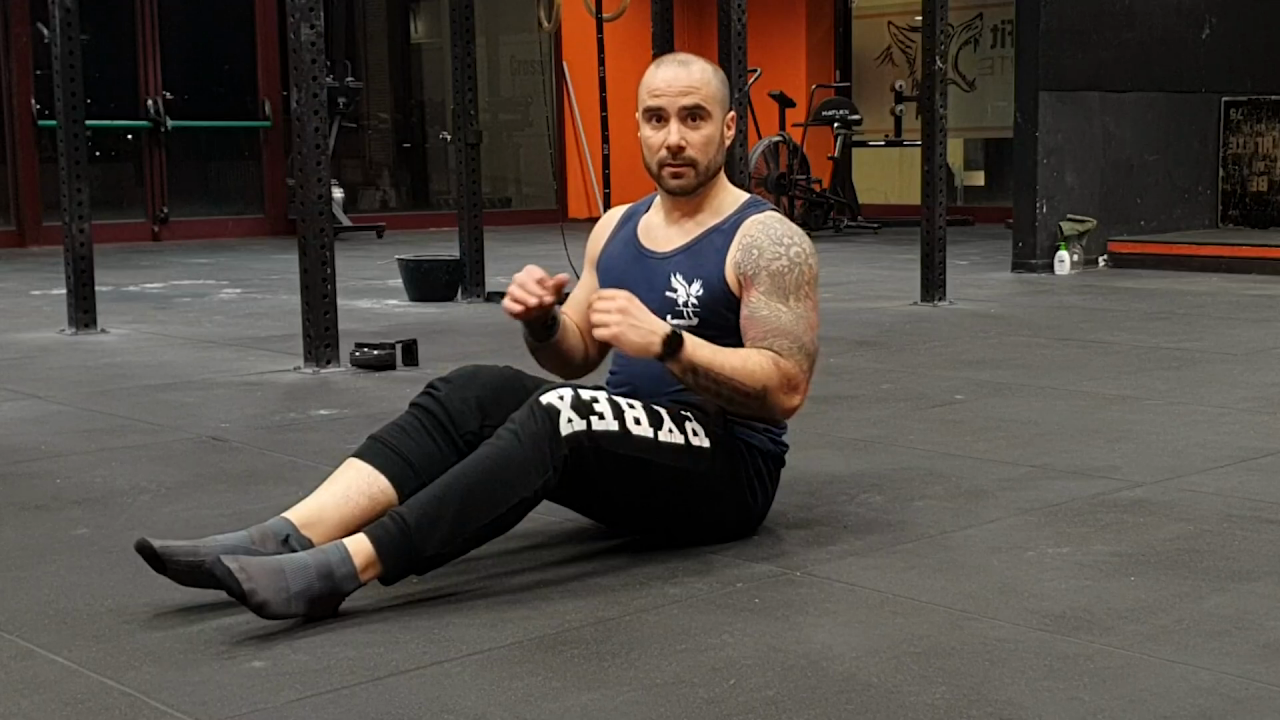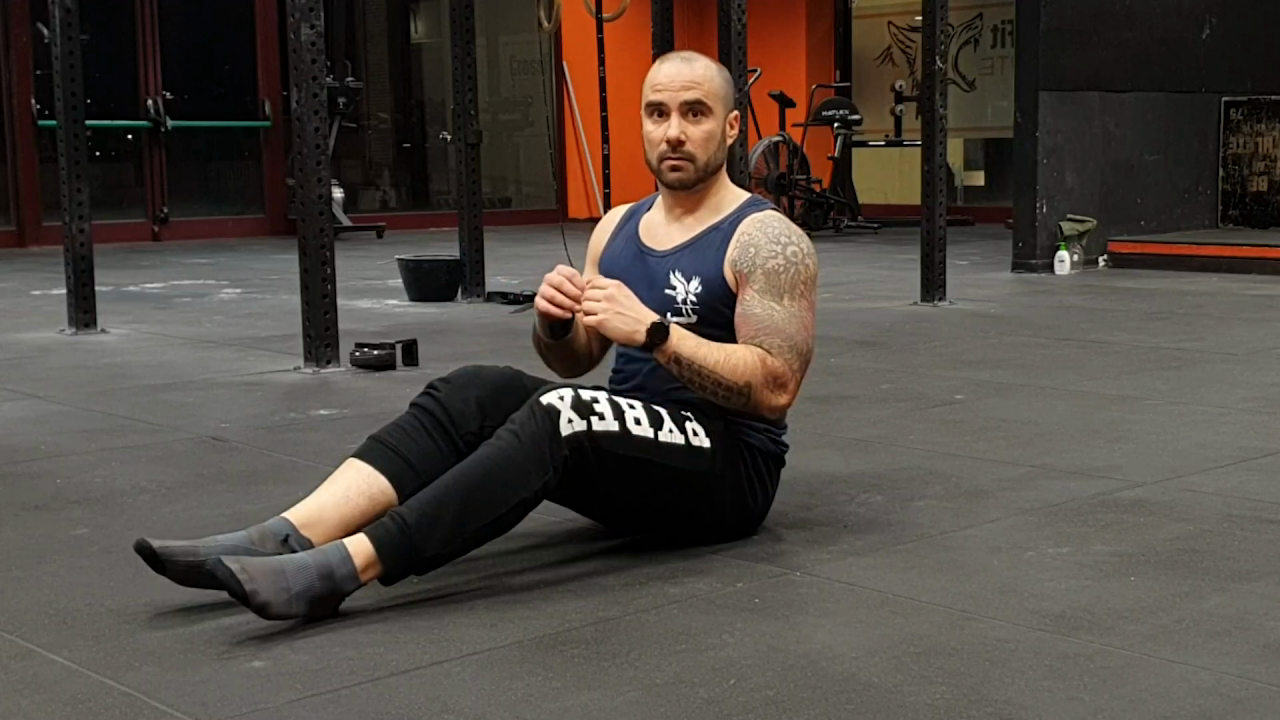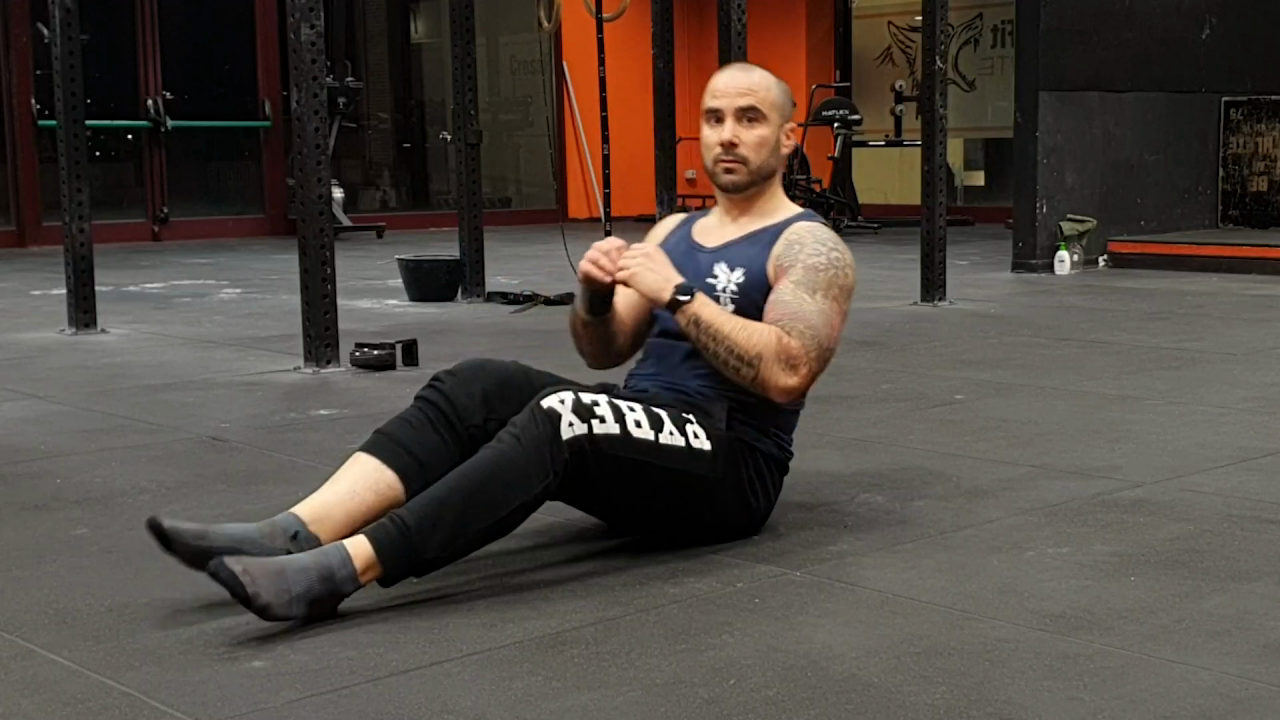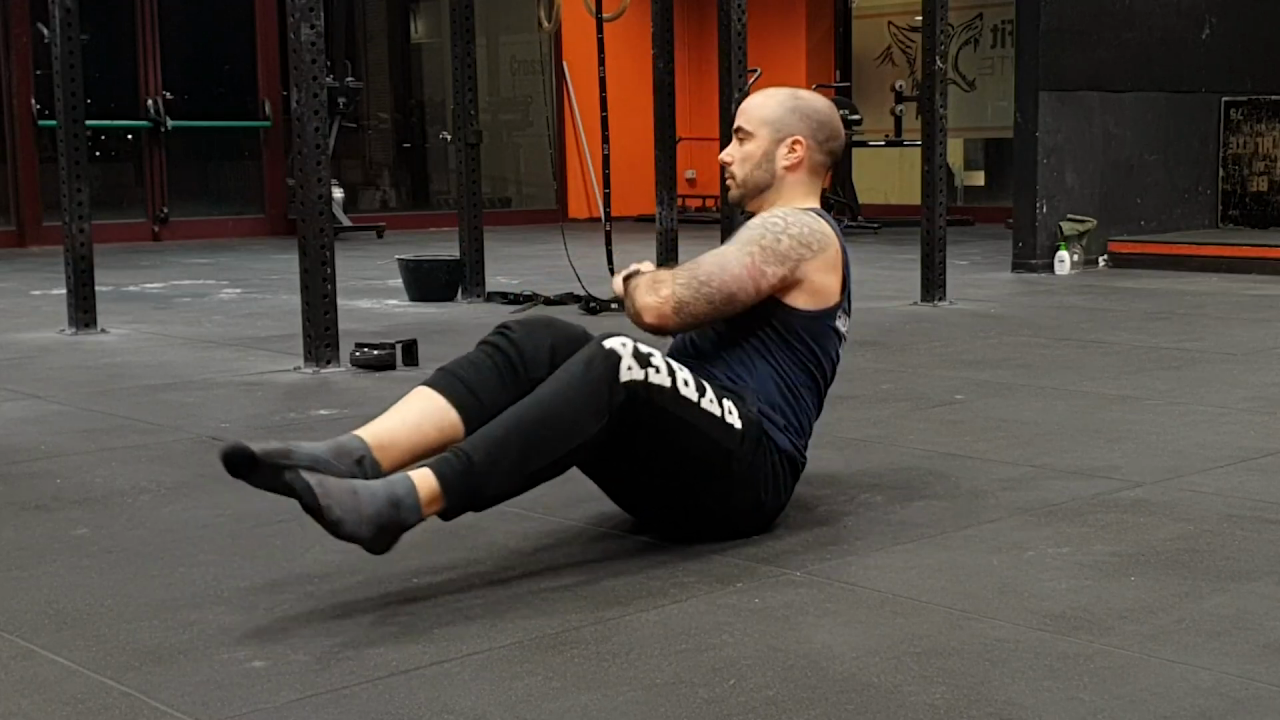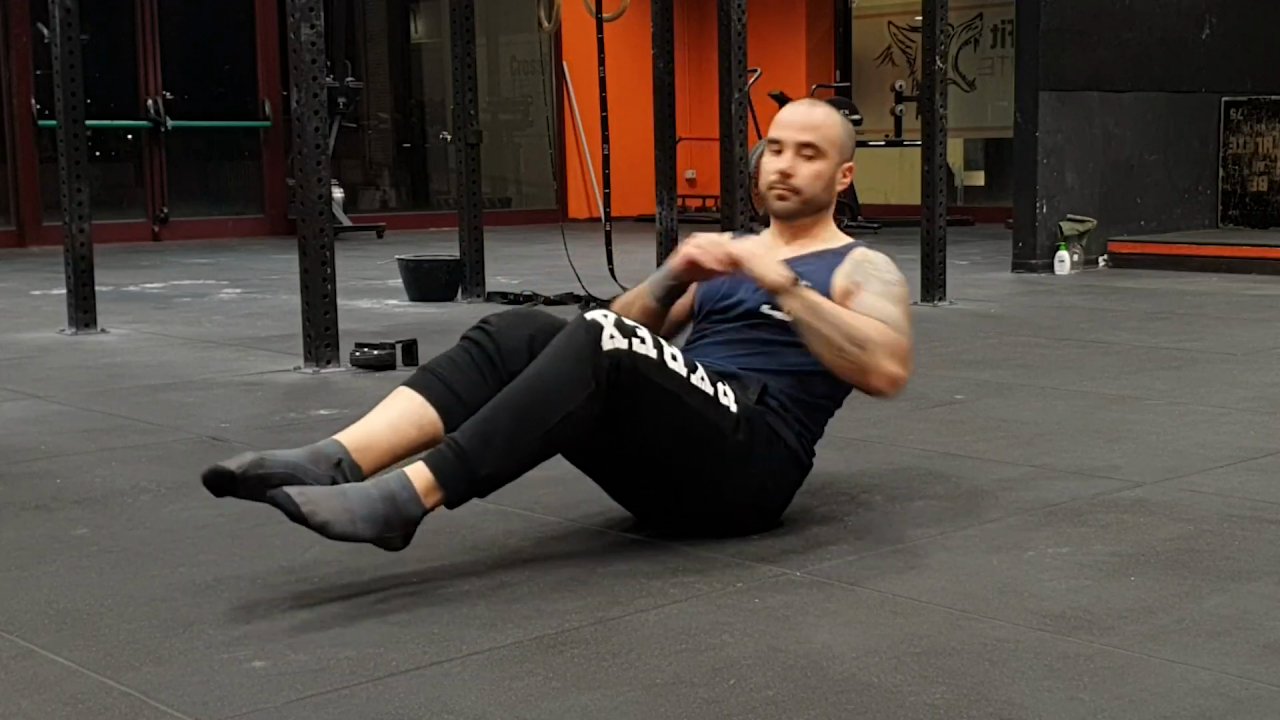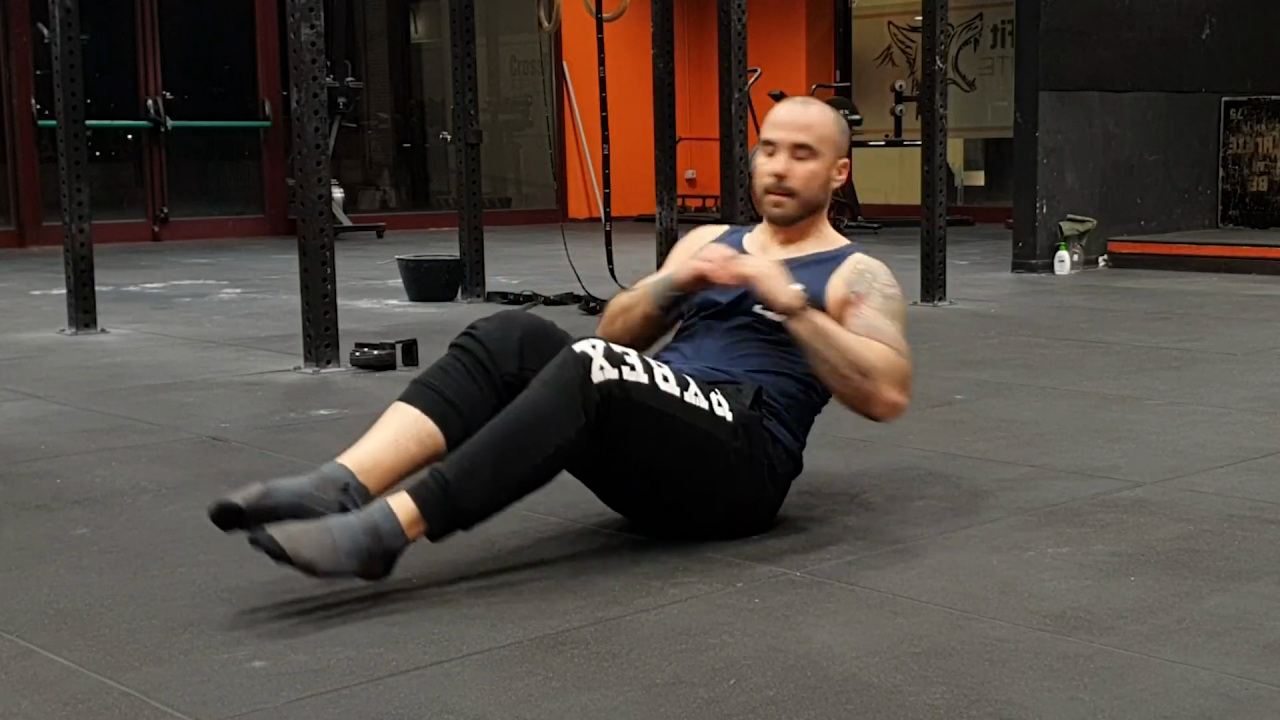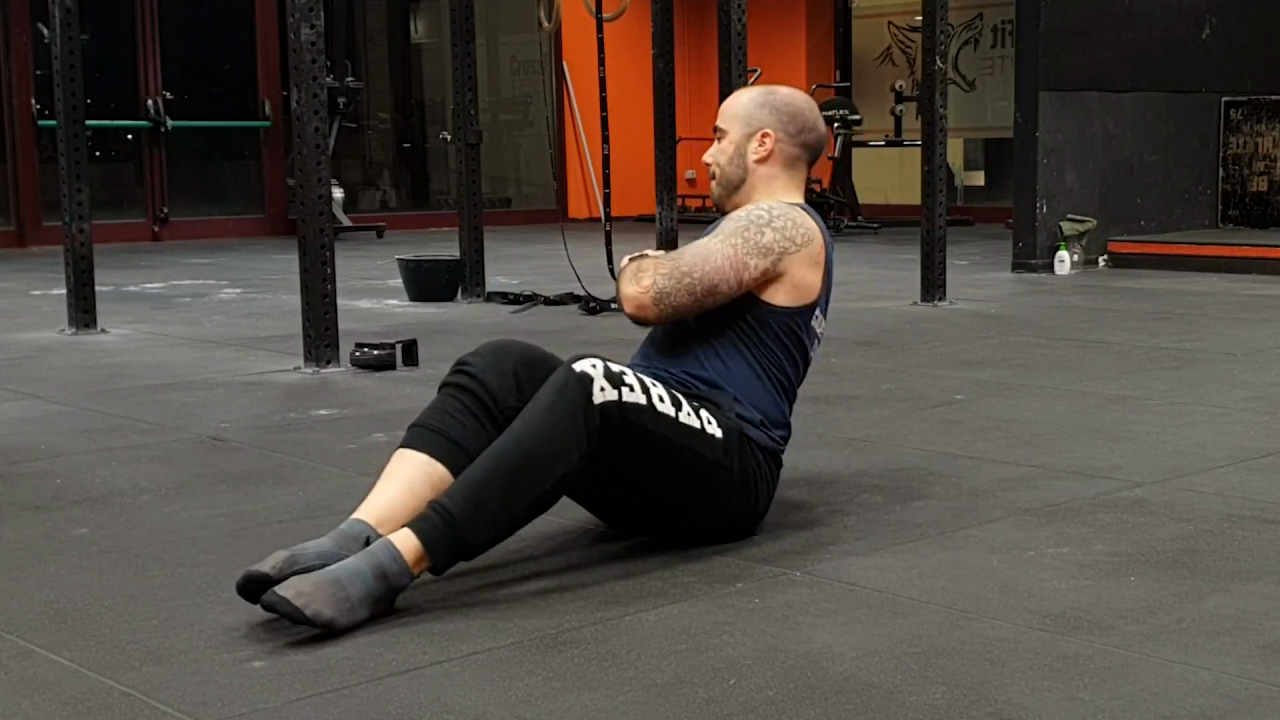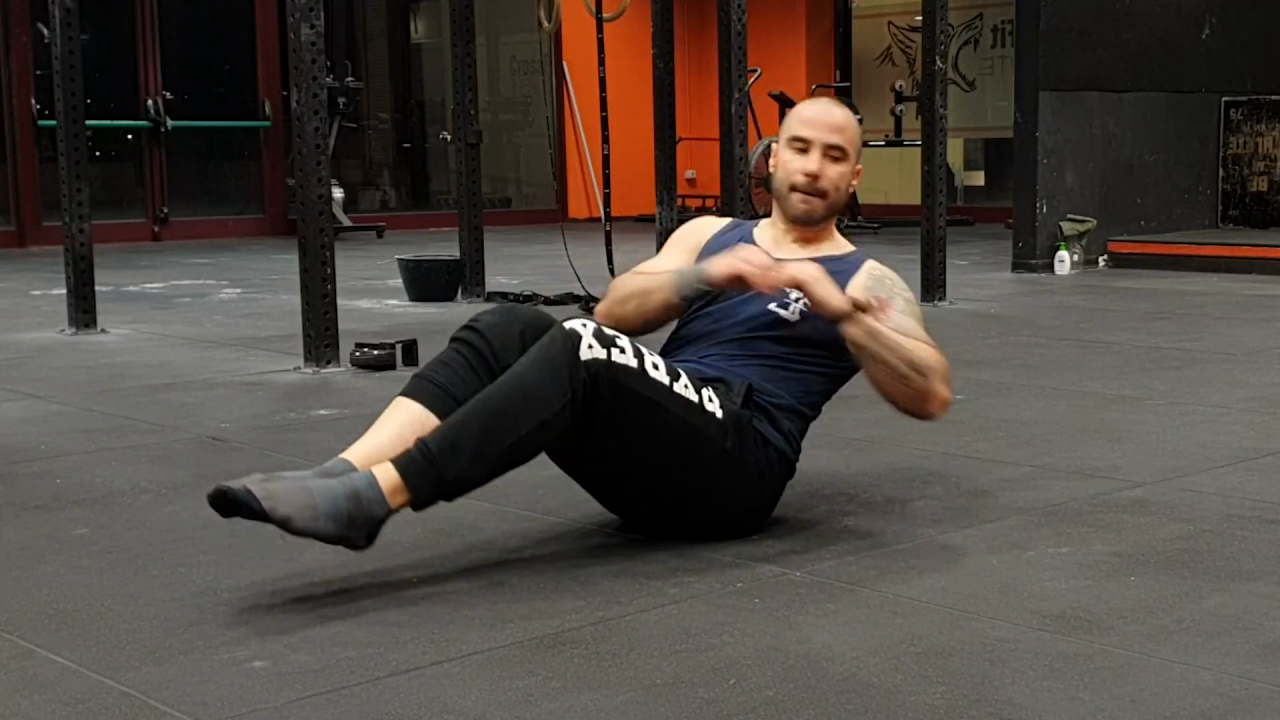
dt=0.5s
person 1, frame 1
left shoulder: (766, 242)
right shoulder: (616, 228)
left elbow: (786, 389)
right elbow: (576, 357)
left wrist: (667, 344)
right wrist: (539, 320)
left hip: (724, 472)
right hip: (626, 451)
left knee: (560, 416)
right knee: (476, 391)
left ankle: (342, 566)
right ankle: (286, 539)
person 1, frame 2
left shoulder: (767, 241)
right shoulder: (618, 227)
left elbow: (774, 388)
right elbow: (573, 363)
left wrist: (650, 330)
right wrist: (554, 320)
left hip: (726, 470)
right hip: (627, 448)
left knee: (561, 417)
right knee: (477, 393)
left ankle: (342, 568)
right ankle: (285, 539)
person 1, frame 3
left shoulder: (810, 248)
right shoulder: (673, 232)
left elbow: (785, 375)
right elbow: (604, 351)
left wrist: (676, 294)
right wrist: (596, 293)
left hip: (729, 470)
right hip: (642, 437)
left knee: (562, 419)
right knee: (482, 387)
left ankle: (340, 570)
right ankle: (291, 535)
person 1, frame 4
left shoulder: (794, 234)
right shoulder: (772, 239)
left elbow: (658, 306)
left wrist: (637, 281)
right wrist: (649, 289)
left hip: (741, 472)
right hip: (667, 455)
left knee: (616, 363)
right knee: (537, 341)
left ankle: (403, 499)
right ankle: (353, 459)
person 1, frame 5
left shoulder: (863, 268)
right shoulder: (738, 251)
left elbow: (886, 371)
right elbow: (633, 329)
left wrist: (781, 282)
right wrist: (678, 271)
left hip: (747, 463)
right hip: (662, 455)
left knee: (601, 341)
right knee: (520, 335)
left ankle: (402, 499)
right ankle: (330, 463)
person 1, frame 6
left shoulder: (856, 276)
right shoulder: (712, 241)
left elbow: (887, 396)
right elbow: (614, 331)
left wrist: (787, 300)
right wrist: (678, 282)
left hip: (738, 464)
right hip: (652, 454)
left knee: (594, 370)
right knee: (512, 338)
left ankle: (387, 528)
right ankle: (338, 489)
person 1, frame 7
left shoulder: (778, 225)
right shoulder: (757, 234)
left elbow: (643, 297)
left wrist: (642, 264)
right wrist: (658, 272)
left hip: (724, 470)
right hip: (642, 452)
left knee: (592, 383)
right knee: (503, 368)
left ankle: (392, 563)
right ankle: (357, 539)
person 1, frame 8
left shoulder: (869, 283)
right shoulder: (712, 235)
left elbow: (929, 394)
right elbow: (614, 312)
left wrist: (846, 309)
right wrist: (713, 276)
left hip: (733, 465)
right hip: (651, 448)
left knee: (580, 351)
right knee: (510, 332)
left ankle: (369, 499)
right ankle: (343, 475)
